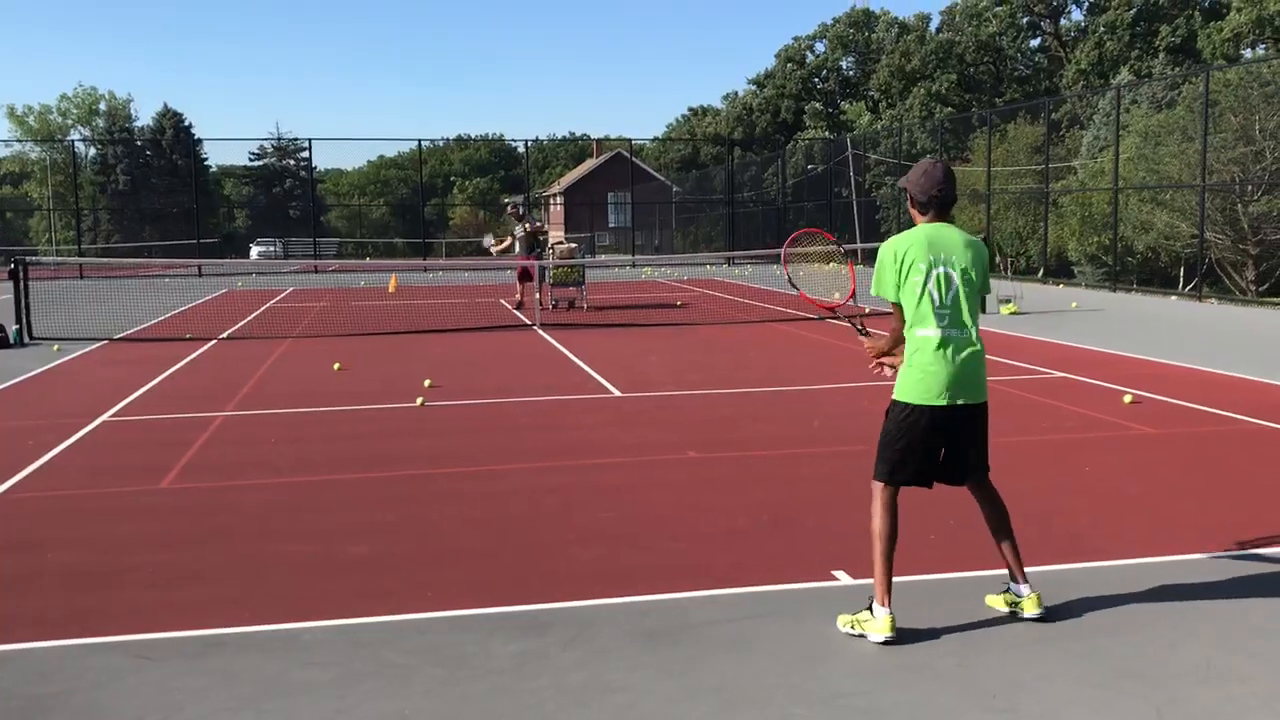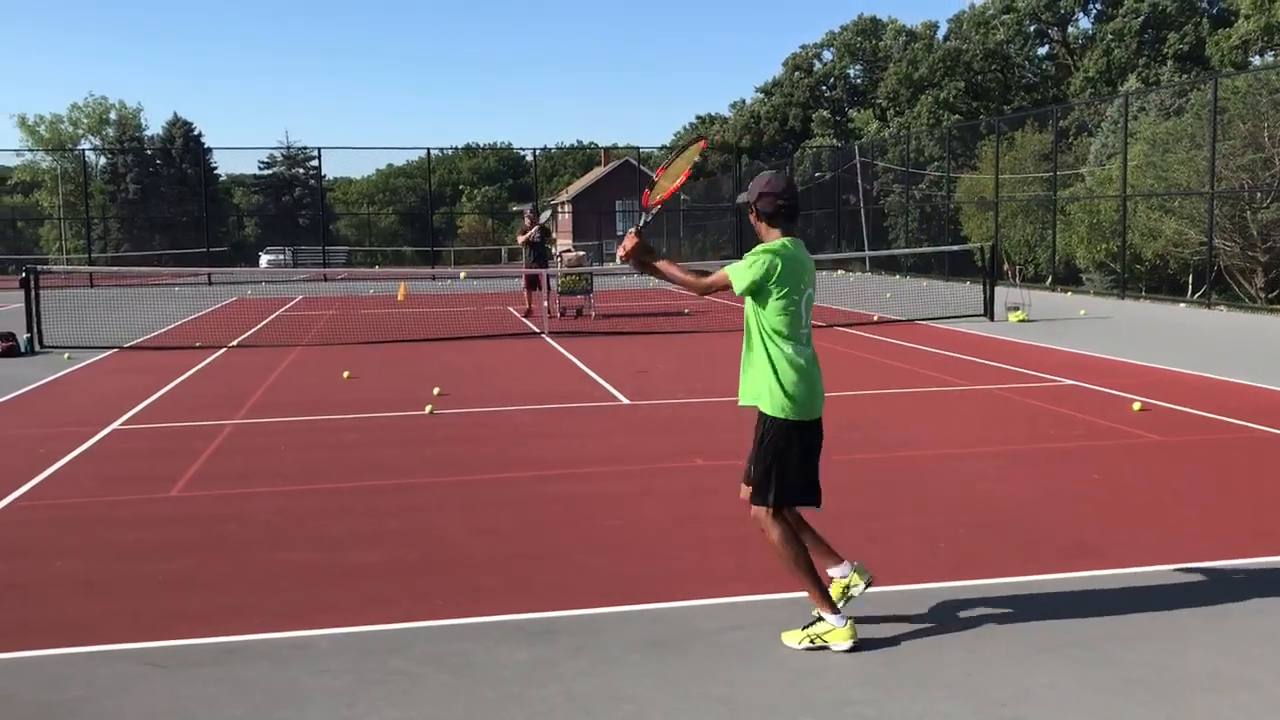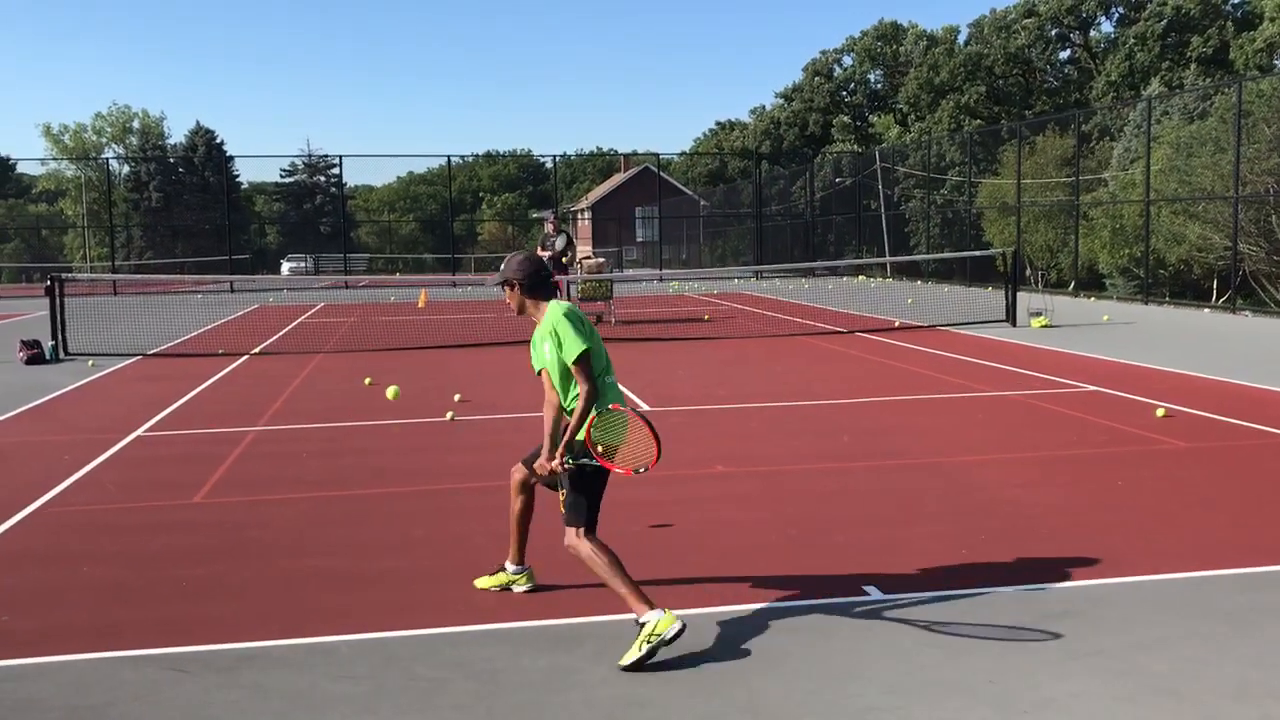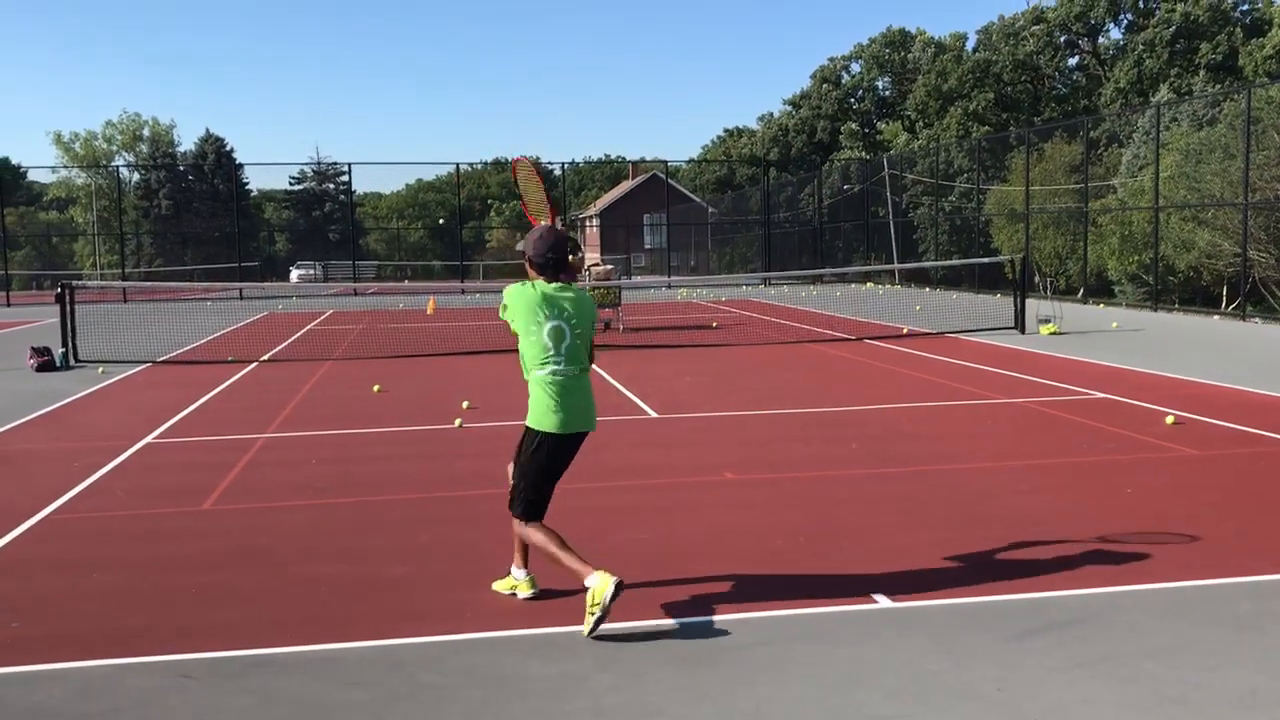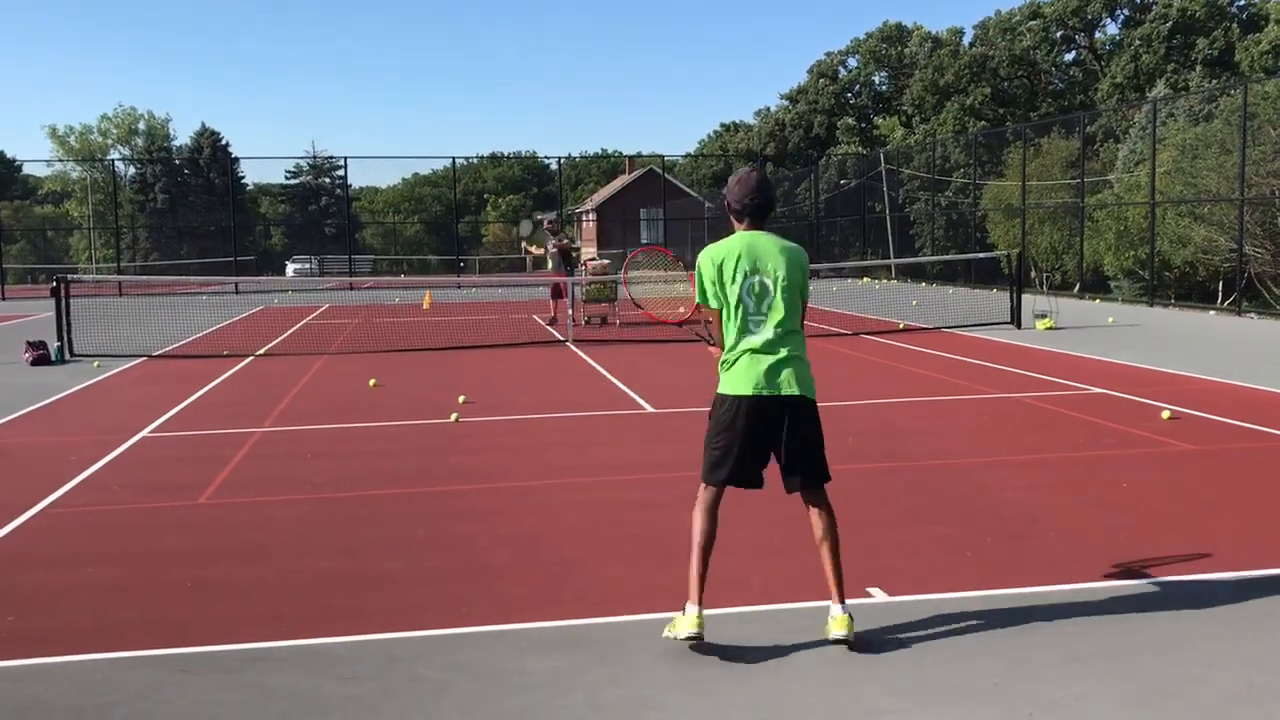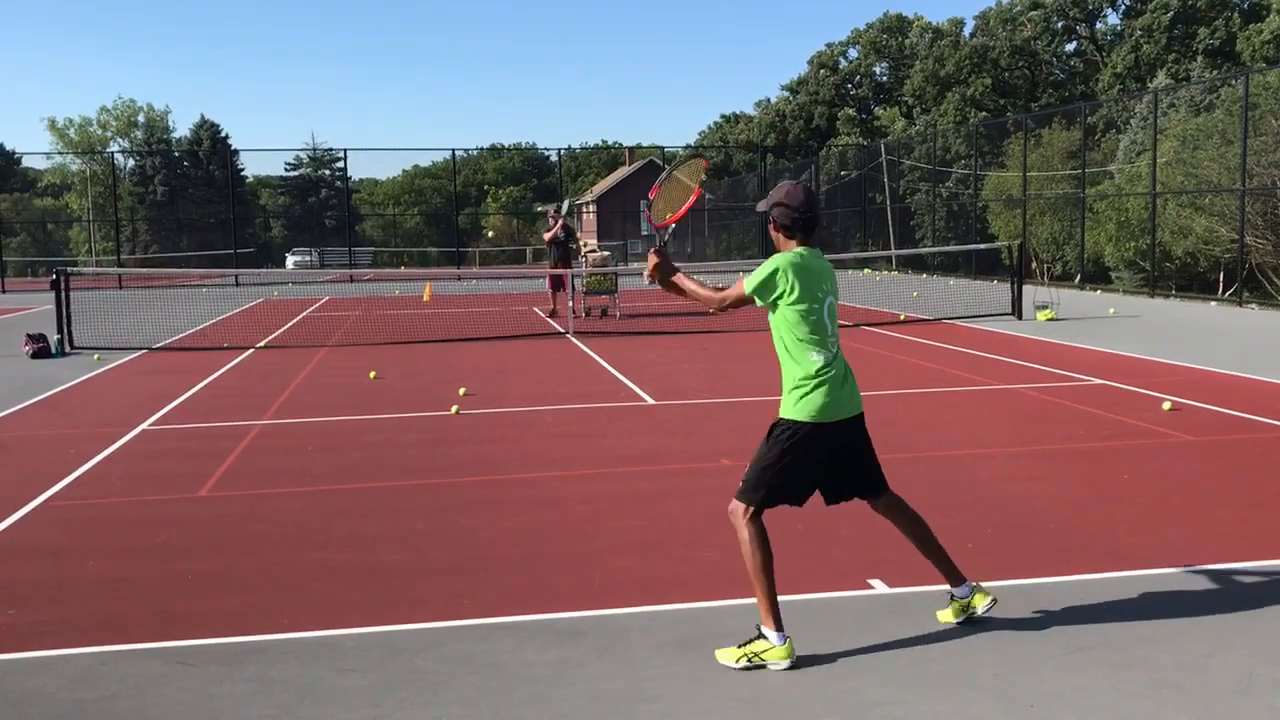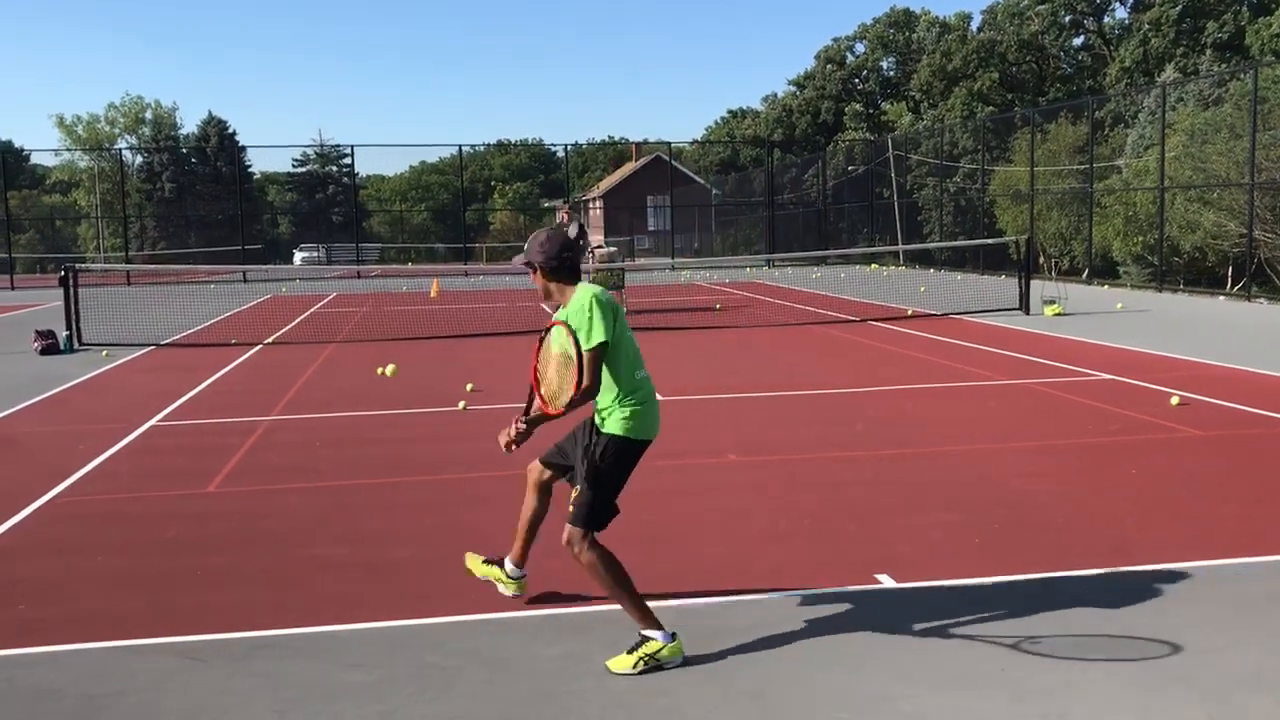
dt=0.7s
person 1, frame 1
left shoulder: (896, 248)
right shoulder: (975, 248)
left elbow: (902, 326)
left wrist: (879, 349)
left hip: (922, 388)
right hip: (970, 384)
left knee: (884, 488)
right knee: (978, 481)
left ankle: (880, 610)
right ankle: (1023, 589)
person 1, frame 2
left shoulder: (771, 256)
right shoulder: (798, 256)
left elbow: (703, 285)
right elbow: (717, 282)
left wrist: (647, 257)
right wrist: (652, 261)
left hip: (783, 401)
right hip: (798, 397)
left knee: (767, 510)
right knee: (755, 496)
left ankle: (834, 621)
right ankle: (842, 571)
person 1, frame 3
left shoulder: (562, 318)
right shoulder: (540, 333)
left elbow: (590, 387)
right elbow: (554, 399)
left wrist: (565, 446)
right wrist: (548, 449)
left hip: (591, 433)
right hip: (575, 433)
left knee: (577, 536)
right knee: (521, 476)
left ankle: (653, 619)
right ankle: (516, 570)
person 1, frame 4
left shoulder: (516, 296)
right shoulder: (584, 301)
left hip: (549, 419)
right hip: (581, 416)
left knee: (525, 520)
right knee: (518, 475)
left ankle: (596, 579)
right ankle: (520, 574)
person 1, frame 5
left shoulder: (711, 256)
right shoulder: (796, 256)
left elbow: (716, 325)
left hip: (740, 387)
right hip: (795, 386)
left knee: (708, 493)
right knee: (813, 494)
left ankle: (693, 612)
right ankle: (839, 611)
person 1, frame 6
left shoulder: (782, 266)
right shoulder: (821, 266)
left elbow: (722, 301)
right elbow: (744, 304)
left wrist: (671, 274)
right wrist: (680, 281)
left hip: (806, 412)
right hip: (845, 406)
left knee: (743, 511)
right knee: (884, 500)
left ankle: (773, 638)
right ankle: (965, 592)
person 1, frame 7
left shoulder: (593, 301)
right shoulder: (563, 313)
left elbow: (590, 385)
left wrist: (532, 422)
right wrist: (526, 425)
left hip: (623, 426)
right hip: (605, 420)
left knee: (579, 538)
right knee: (539, 473)
left ankle: (660, 637)
right ankle: (512, 571)
